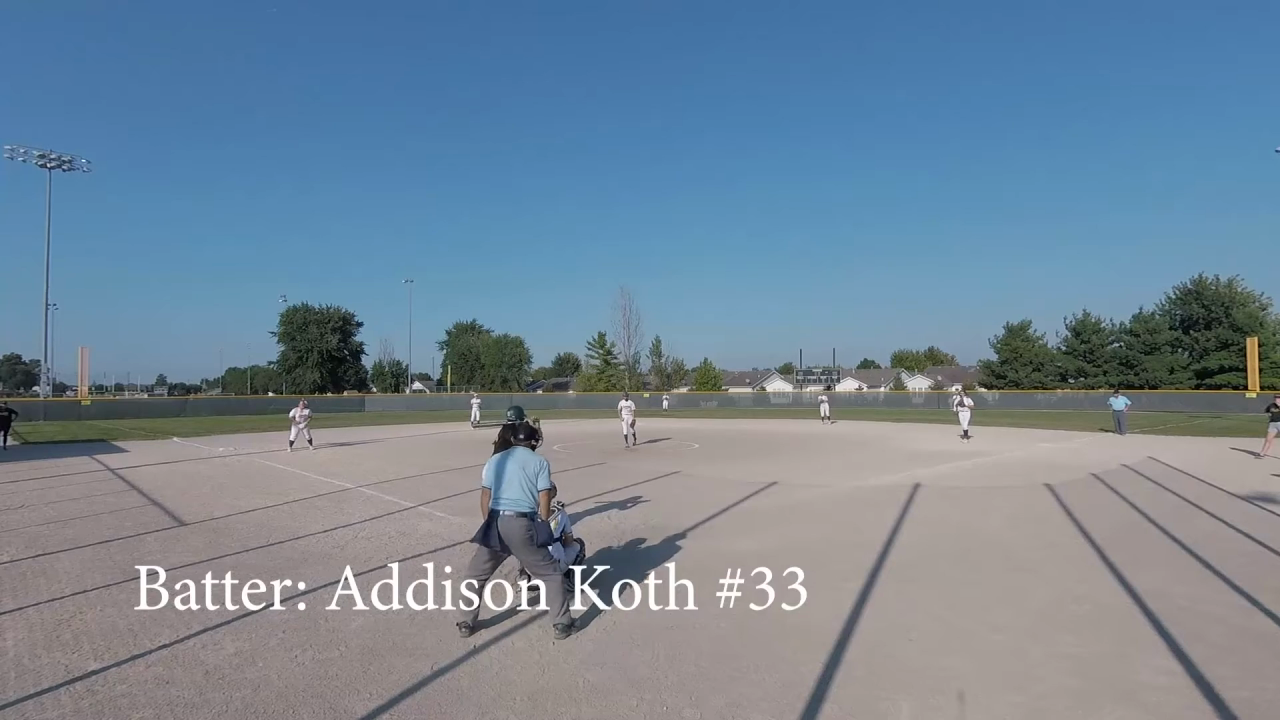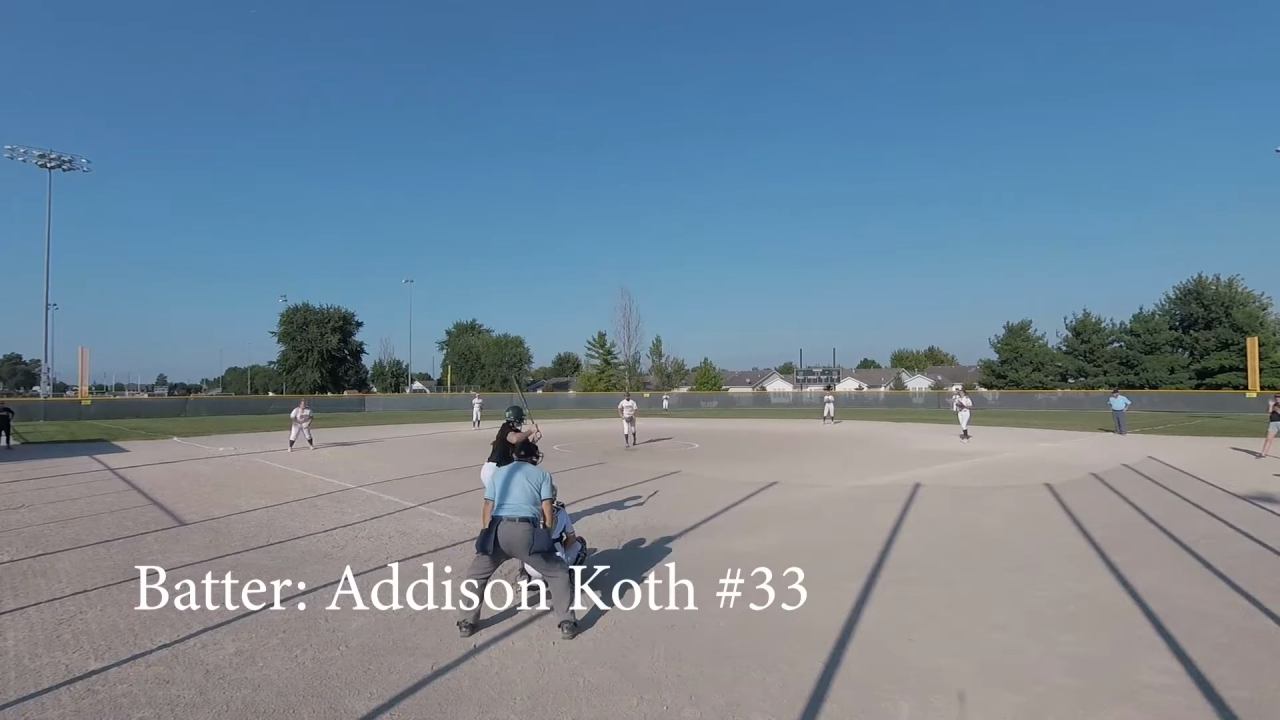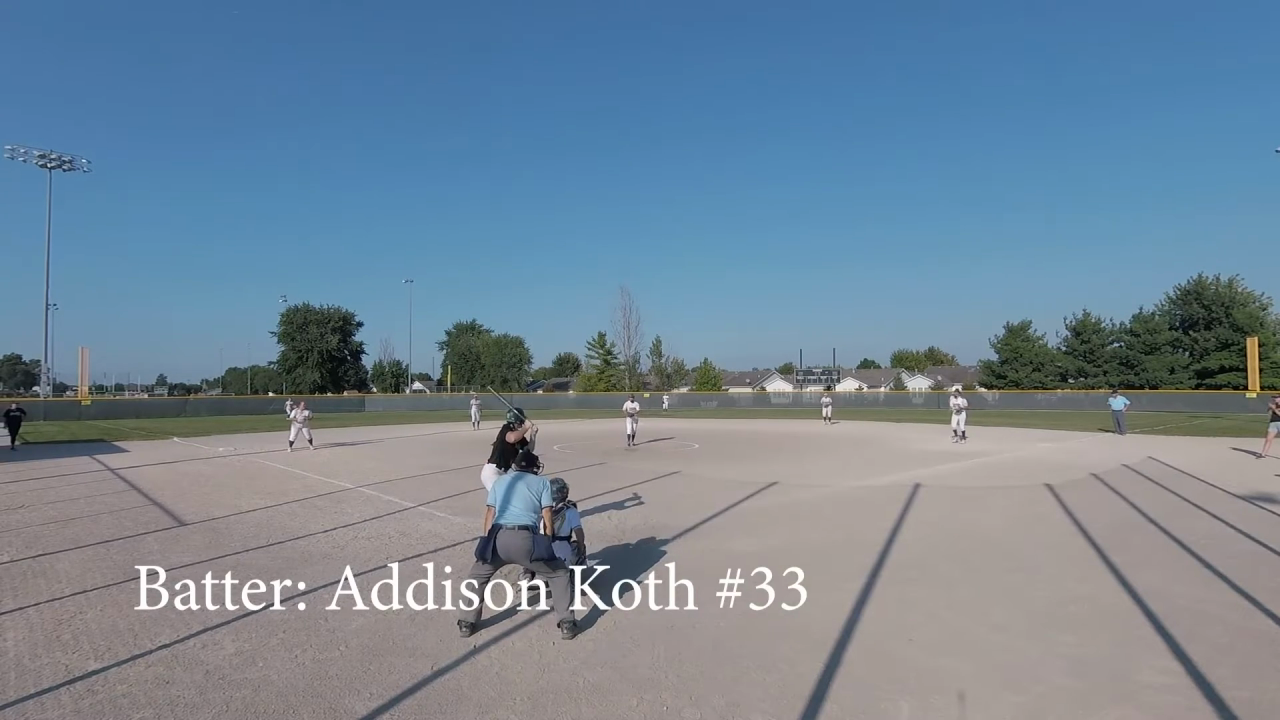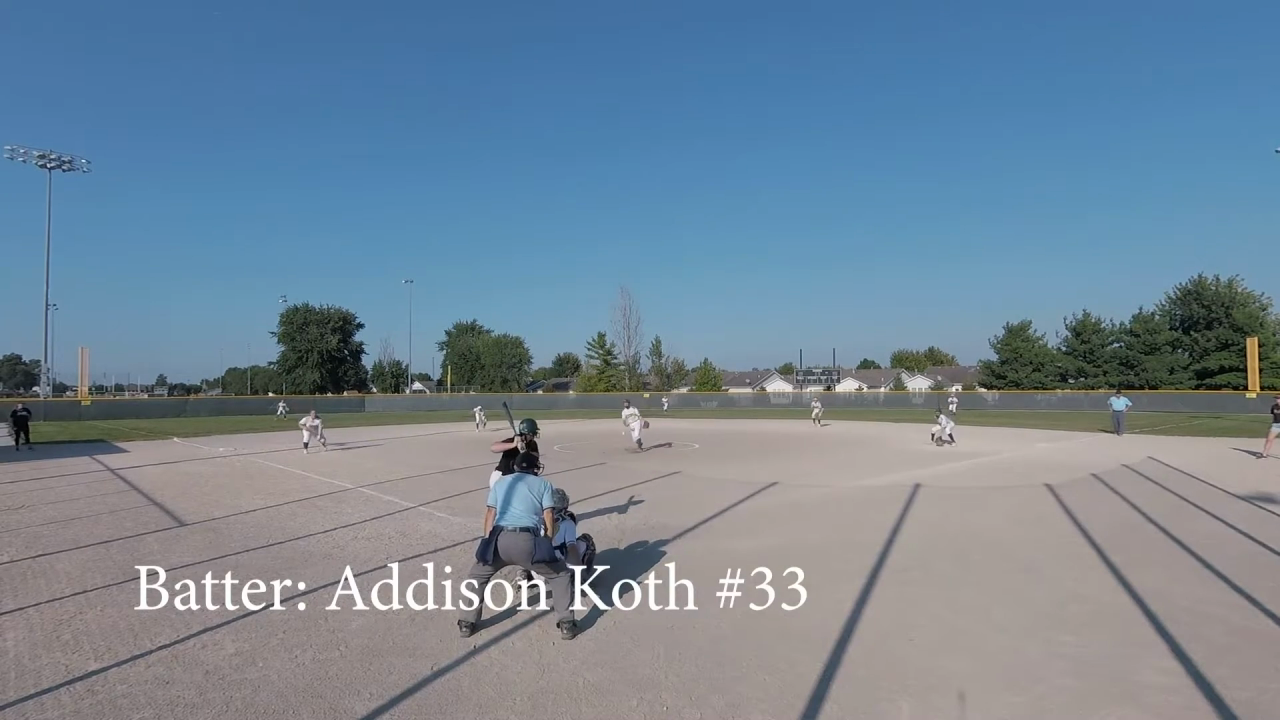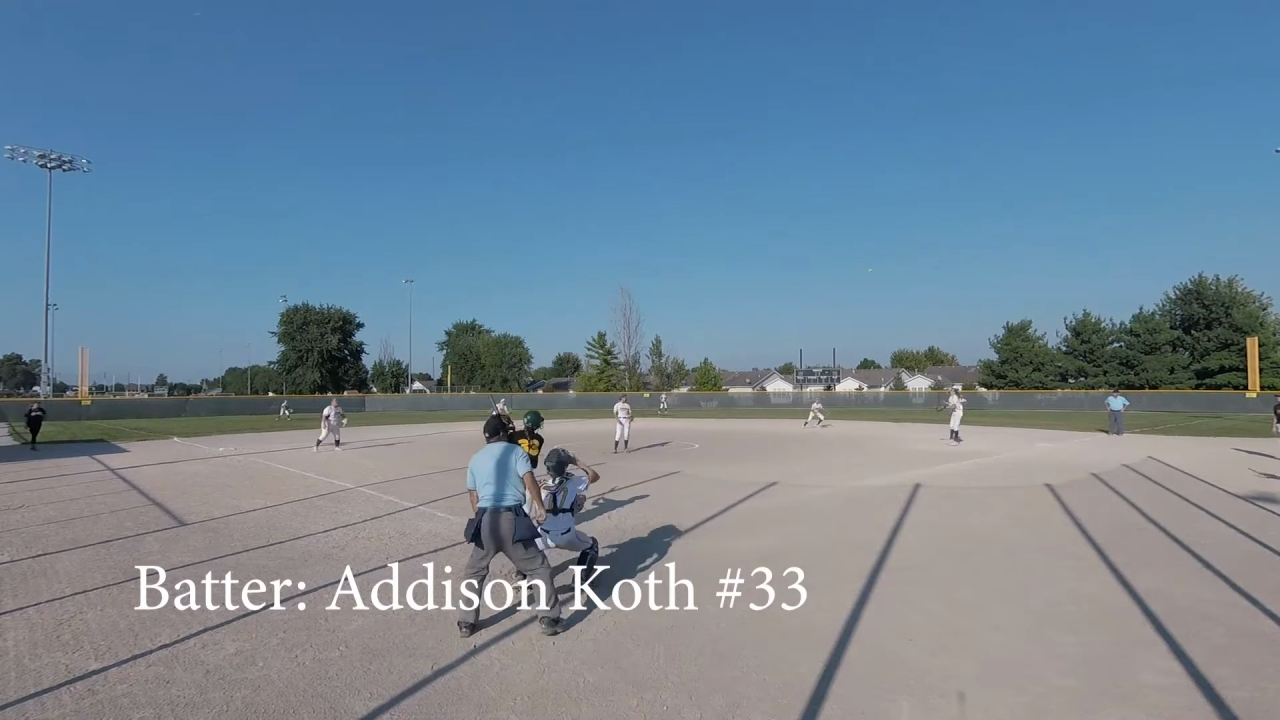
dt=1s
person 1, frame 1
left shoulder: (495, 459)
right shoulder: (540, 461)
left elbow: (485, 494)
right elbow: (544, 497)
left hip: (497, 523)
right hip: (524, 525)
left knee: (476, 574)
right knee: (551, 574)
left ankle: (466, 622)
right ankle: (561, 624)
person 1, frame 2
left shoulder: (499, 473)
right shoulder: (542, 474)
left elbow: (488, 506)
right elbow: (547, 508)
left wrist: (486, 535)
left hip: (498, 530)
right hip: (526, 531)
left knee: (477, 575)
right knee: (558, 573)
left ankle: (467, 623)
right ankle: (567, 623)
person 1, frame 3
left shoulder: (500, 481)
right shoulder: (542, 482)
left elbow: (490, 513)
right elbow: (547, 515)
left wrist: (487, 542)
left hip: (498, 537)
right hip: (526, 539)
left knee: (478, 576)
right knee: (560, 574)
left ankle: (467, 623)
right ankle: (567, 624)
person 1, frame 4
left shoulder: (501, 482)
right shoulder: (543, 484)
left elbow: (490, 514)
right elbow: (548, 517)
left wrist: (488, 544)
left hip: (500, 539)
right hip: (527, 541)
left knee: (477, 576)
right knee: (561, 574)
left ankle: (467, 623)
right ankle: (566, 624)
person 1, frame 5
left shoulder: (476, 459)
right shoulder: (516, 452)
left elbow: (473, 496)
right elbow: (529, 480)
right wrist: (540, 507)
left hip: (486, 520)
right hip: (513, 518)
left knee: (475, 571)
right knee: (537, 567)
left ankle: (468, 622)
right ankle: (548, 618)
